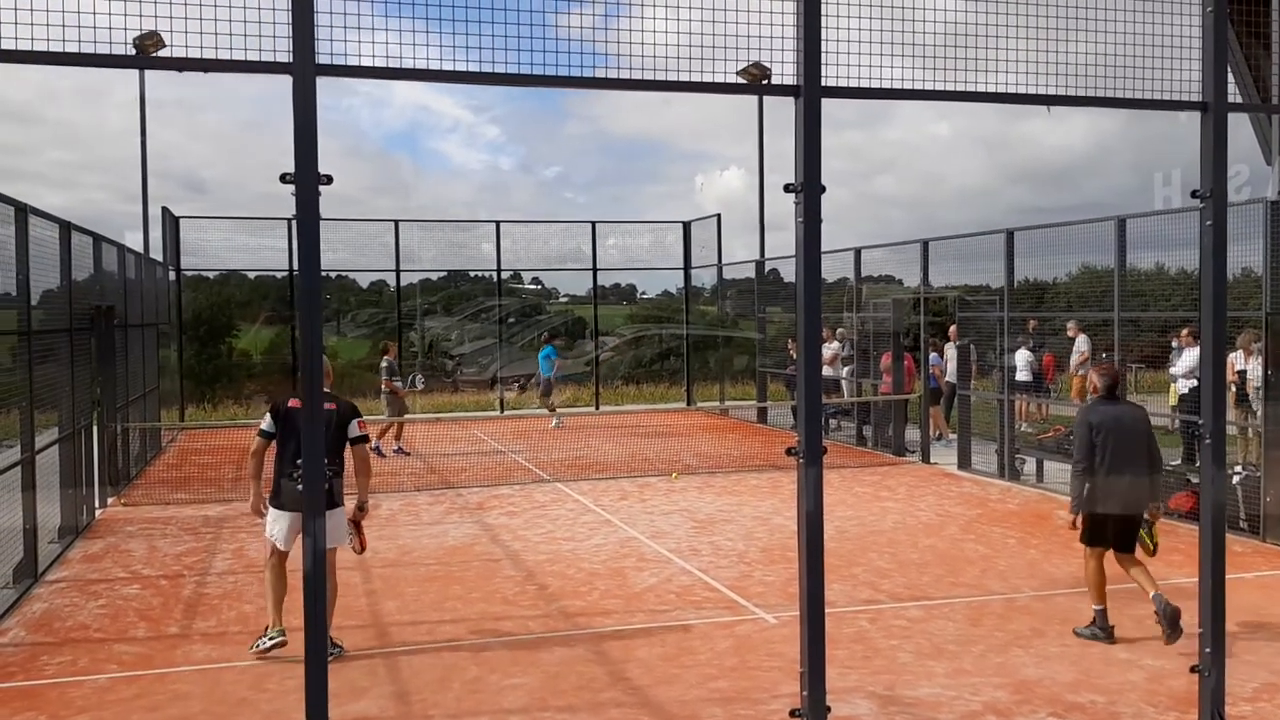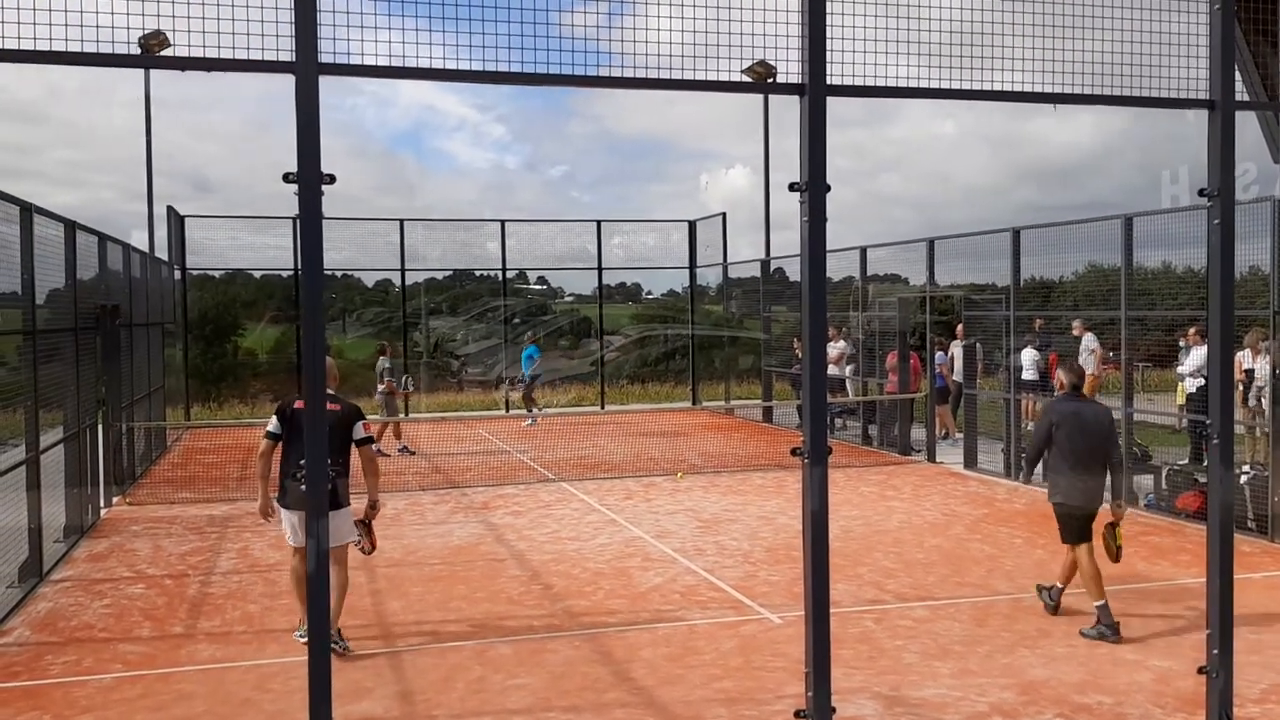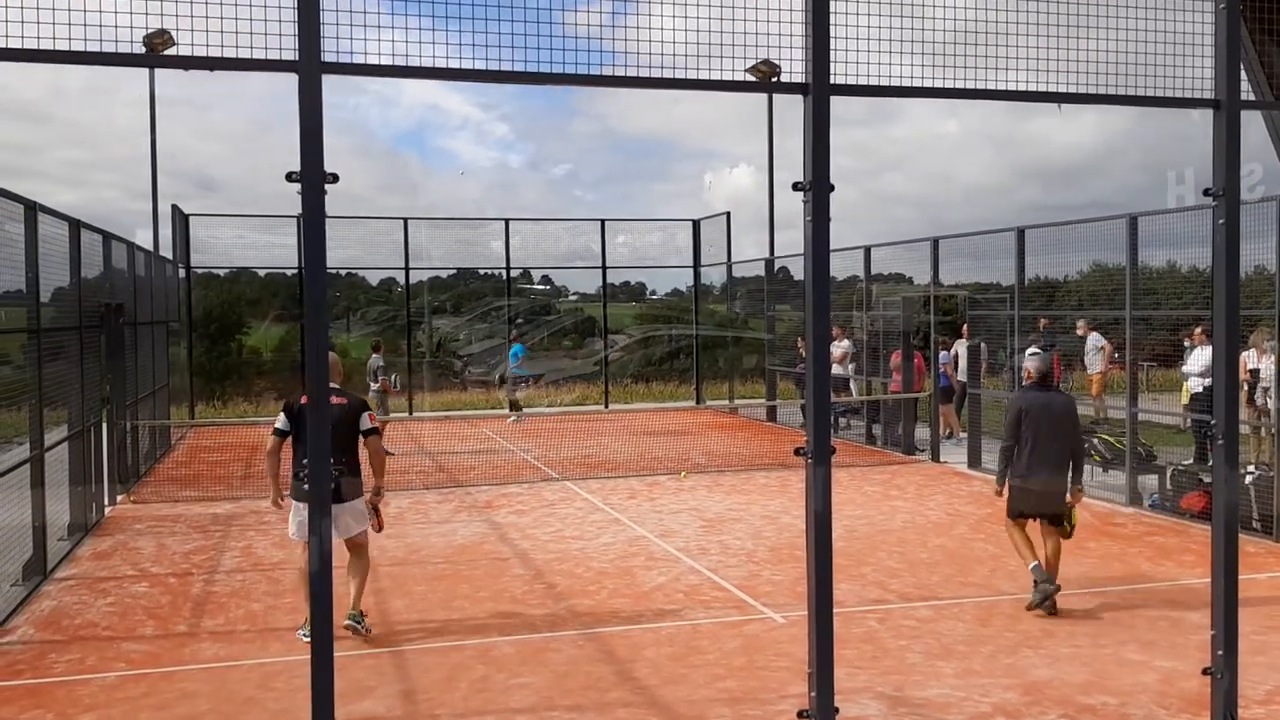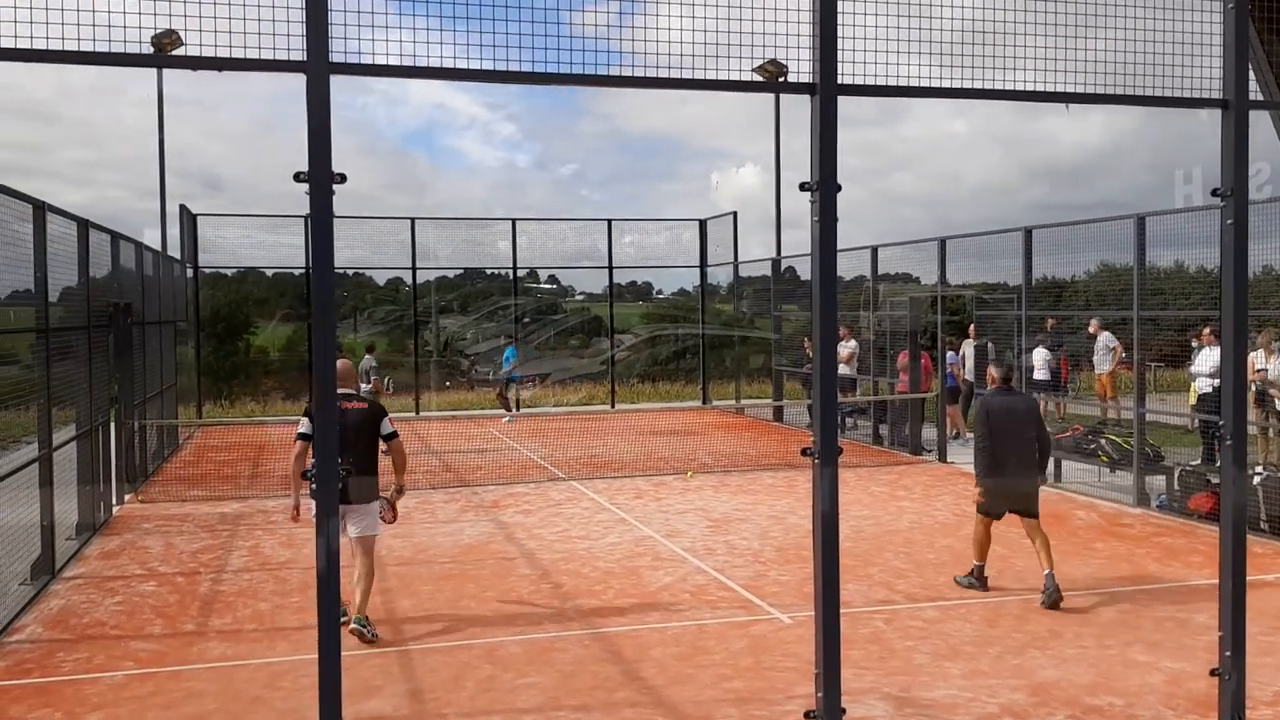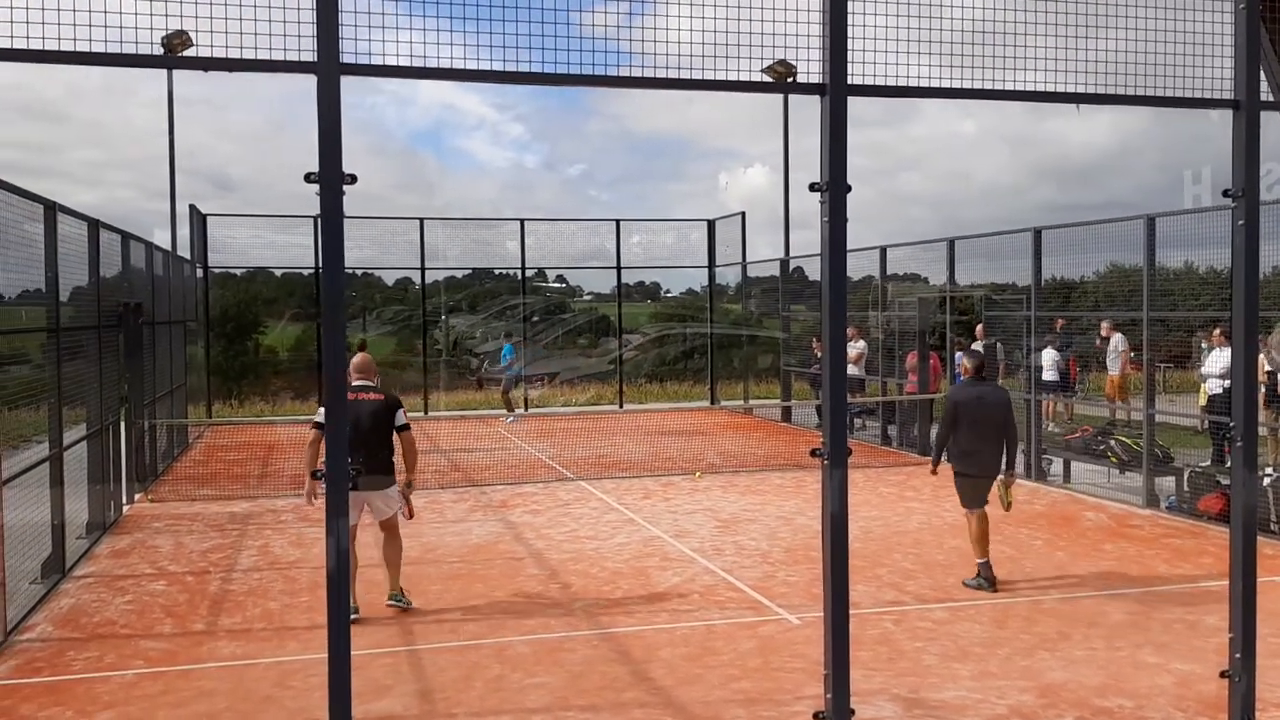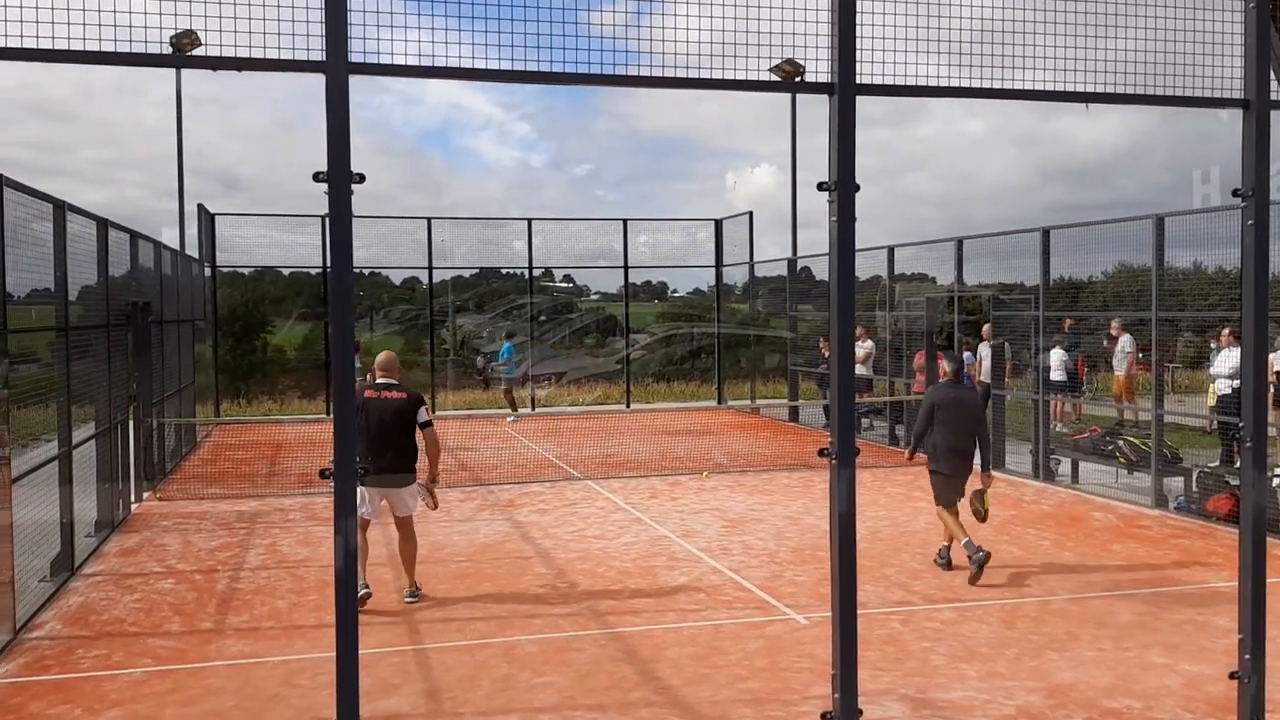
dt=0.3s
person 1, frame 1
left shoulder: (281, 407)
right shoulder: (346, 410)
left elbow: (256, 452)
right elbow: (361, 458)
left wrist: (255, 492)
right wrist: (362, 500)
left hip: (284, 499)
right hip: (327, 500)
left knee: (276, 560)
right knee: (326, 568)
left ankle: (274, 629)
right ankle: (324, 641)
person 1, frame 2
left shoulder: (287, 407)
right shoulder: (350, 411)
left elbow: (264, 452)
right elbow: (368, 458)
left wrist: (263, 494)
right wrist: (373, 498)
left hip: (293, 497)
right hip: (333, 499)
left knee: (299, 556)
right knee: (337, 564)
left ankle: (306, 624)
right ankle: (331, 630)
person 1, frame 3
left shoulder: (295, 404)
right shoulder: (356, 404)
left elbow: (272, 449)
right elbow: (376, 448)
left wrist: (275, 488)
right wrist: (378, 485)
left hip: (307, 491)
right hip: (347, 491)
left knee: (309, 553)
right knee: (359, 550)
left ankle: (312, 622)
right ankle: (354, 613)
person 1, frame 4
left shoulder: (314, 410)
right shoulder: (375, 409)
left elbow: (298, 453)
right elbow: (397, 450)
left wrist: (295, 495)
right wrist: (399, 482)
right hip: (364, 492)
right knee: (364, 555)
left ankle: (337, 607)
right ankle: (360, 616)
person 1, frame 5
right shoulder: (391, 401)
left elbow: (313, 441)
right elbow: (408, 443)
left wrist: (310, 479)
right wrist: (409, 479)
left hip: (344, 481)
right hip: (381, 479)
left knee: (346, 540)
right knee: (391, 531)
left ankle: (350, 603)
right ankle: (395, 591)
person 1, frame 6
left shoulder: (358, 397)
right shoulder: (415, 399)
right elbow: (431, 439)
right wrist: (432, 476)
left hip: (366, 476)
right hip: (403, 476)
left knee: (358, 530)
right knee: (405, 529)
left ankle: (361, 582)
right ankle: (410, 587)
person 2, frame 1
left shoulder: (1089, 415)
right shoulder: (1138, 412)
left elbow: (1082, 465)
right elbow: (1155, 460)
left wrist: (1076, 508)
right wrist: (1154, 499)
left hip: (1102, 501)
right hip: (1136, 500)
left knee: (1093, 556)
right knee: (1127, 558)
left ankle: (1101, 624)
right ankle: (1162, 606)
person 2, frame 2
left shoulder: (1053, 410)
right shoulder: (1102, 412)
left elbow: (1035, 450)
right elbow: (1115, 460)
left wrist: (1027, 475)
right wrist: (1117, 499)
left hip: (1066, 492)
right hip: (1093, 492)
left knee: (1083, 552)
right knee: (1076, 545)
left ankle: (1106, 622)
right ankle: (1054, 596)
person 2, frame 3
left shoulder: (1021, 399)
right shoulder: (1066, 401)
left elbow: (1008, 443)
right elbow: (1078, 445)
left wrist: (1000, 478)
right wrist: (1076, 482)
left hip: (1026, 478)
right hip: (1056, 480)
left knee: (1015, 527)
right knee: (1051, 533)
left ankle: (1041, 578)
right ankle: (1049, 592)
person 2, frame 4
left shoulder: (987, 403)
right shoulder: (1029, 402)
left elbow: (982, 445)
right elbow: (1044, 442)
left wrist: (979, 482)
right wrist: (1040, 472)
left hip: (997, 478)
right hip: (1027, 478)
left knee: (983, 522)
right knee: (1035, 530)
left ankle: (978, 575)
right ankle: (1050, 584)
person 2, frame 5
left shoulder: (957, 393)
right shoulder: (1001, 393)
left elbow: (945, 430)
right elbow: (1011, 434)
left wrist: (935, 459)
right wrist: (1009, 469)
left hip: (966, 464)
right hip: (992, 465)
left knee: (974, 514)
right knee: (978, 511)
left ankle: (985, 575)
right ankle: (984, 562)
person 2, frame 6
left shoulder: (935, 394)
right shoulder: (974, 397)
left elbow: (921, 427)
right elbow: (983, 436)
left wrist: (912, 449)
right wrist: (986, 469)
left hip: (941, 461)
right hip: (964, 462)
left knee: (945, 511)
right knee: (951, 507)
left ankle: (976, 552)
right ankle: (944, 554)
